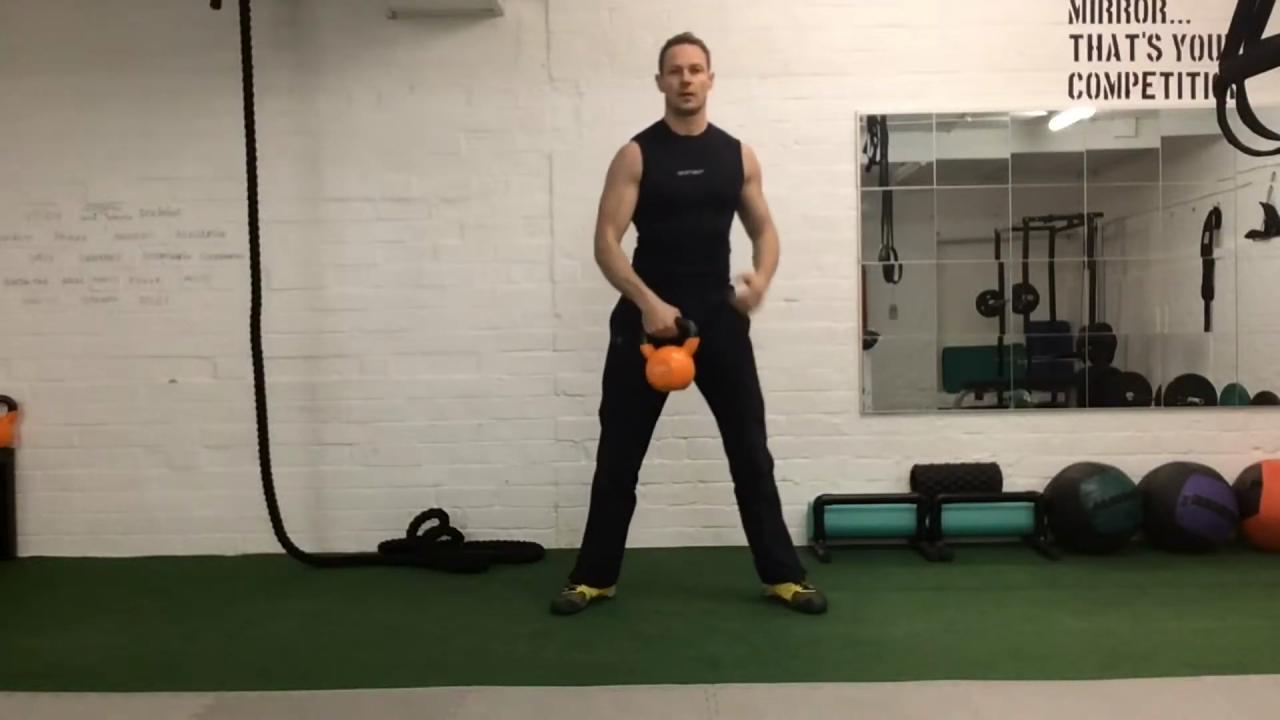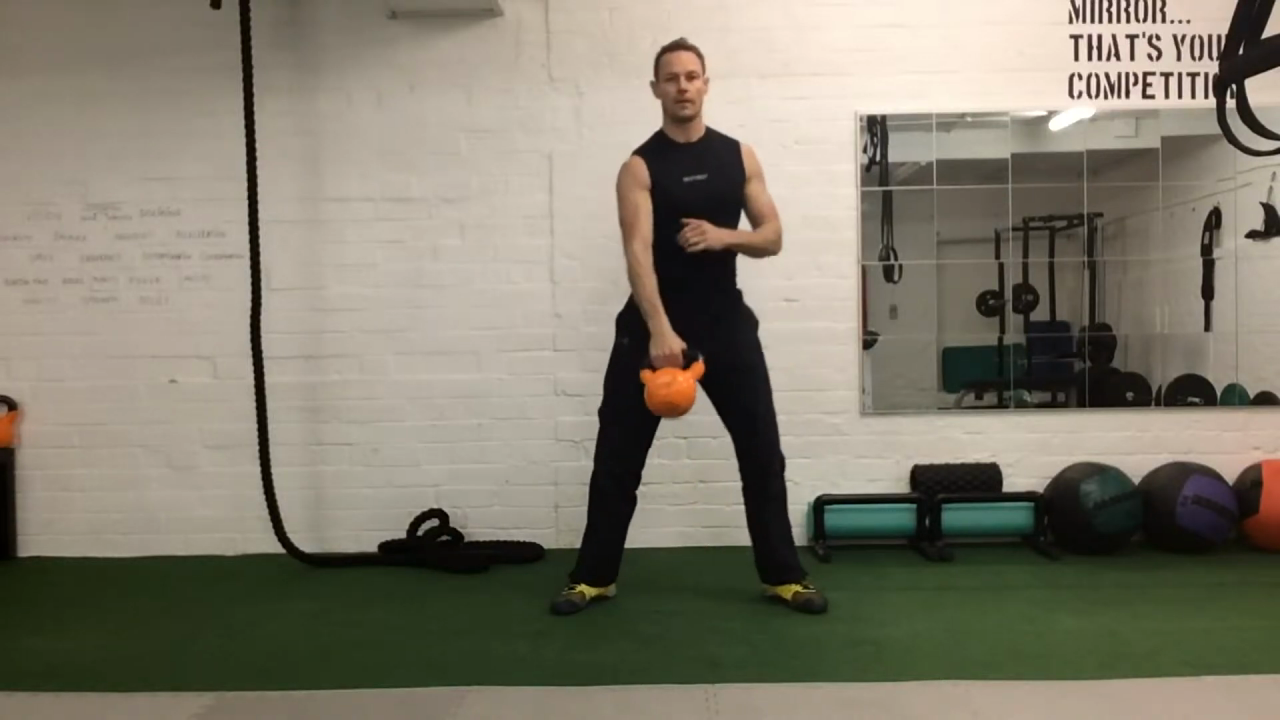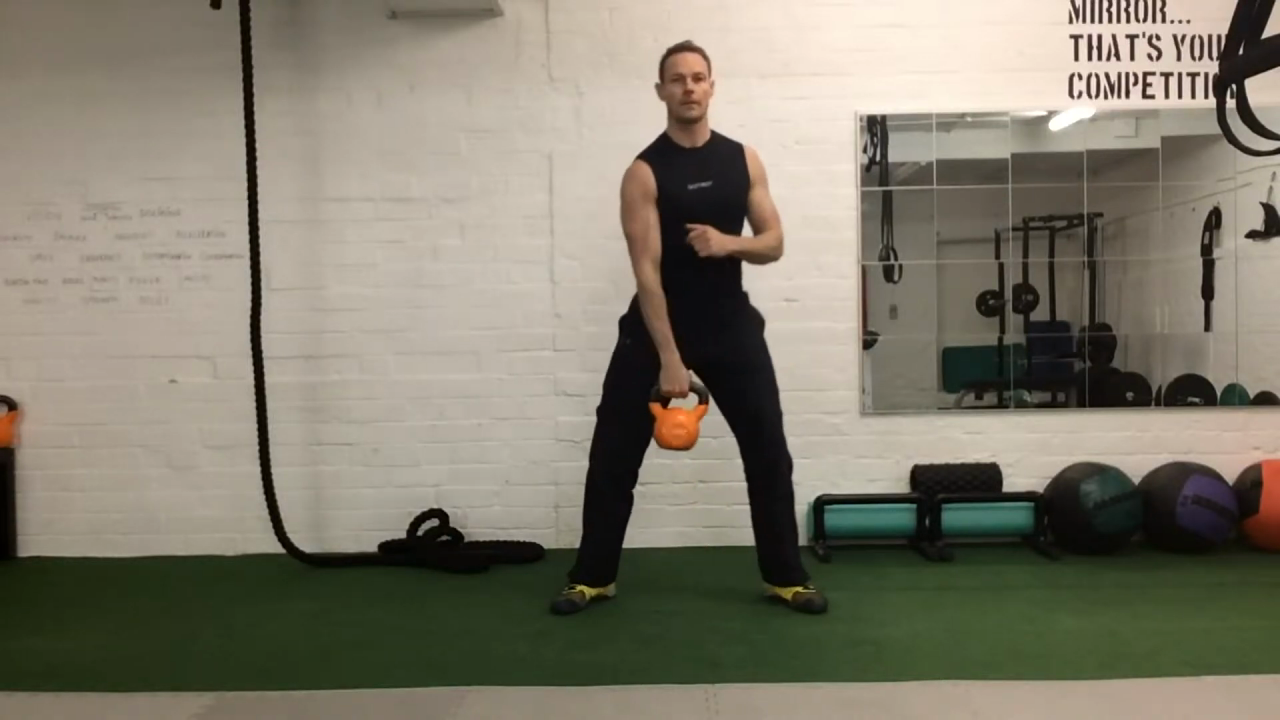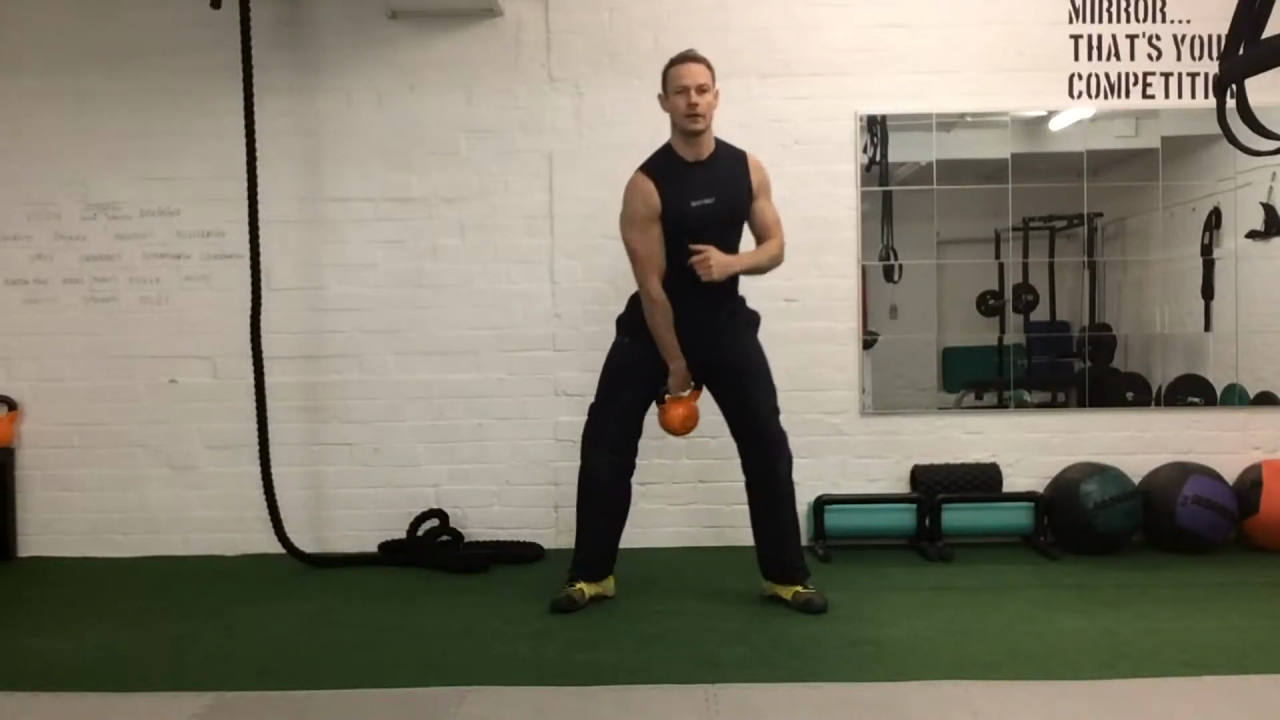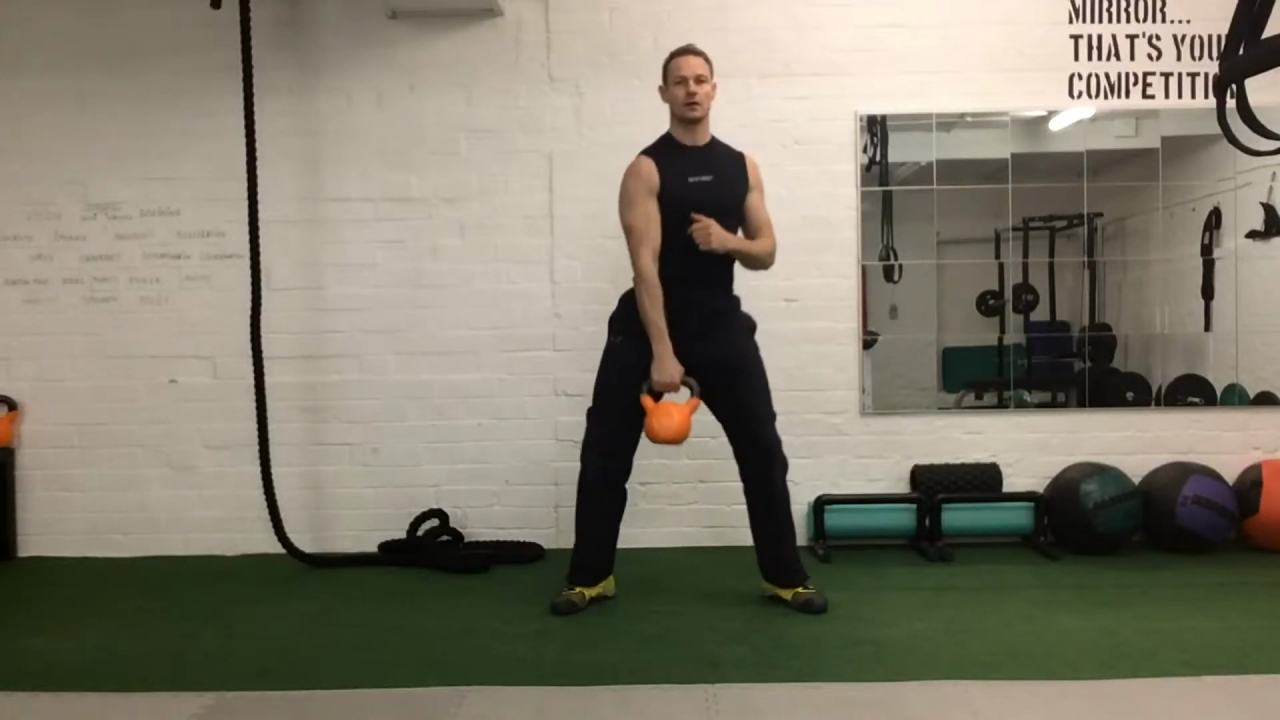
dt=0.3s
person 1, frame 1
left shoulder: (738, 155)
right shoulder: (636, 155)
left elbow: (763, 228)
right elbow: (606, 242)
left wrist: (762, 277)
right wrist: (647, 303)
left hip: (719, 316)
right hip: (647, 313)
left knee: (751, 452)
right knee: (618, 455)
left ankle: (782, 575)
right ankle: (594, 577)
person 1, frame 2
left shoulder: (739, 156)
right shoulder: (639, 166)
left elbow: (773, 236)
right elbow: (638, 253)
left wrist: (723, 236)
right wrist: (659, 332)
left hip: (724, 318)
right hip: (653, 318)
left knee: (762, 450)
right knee: (617, 455)
left ankle: (782, 575)
right ankle: (594, 576)
person 1, frame 3
left shoulder: (743, 159)
right shoulder: (644, 172)
left elbow: (774, 243)
right elbow: (646, 270)
left wrist: (730, 242)
right wrist: (669, 360)
left hip: (730, 320)
right hip: (658, 322)
left knee: (769, 452)
right knee: (612, 454)
left ankle: (785, 576)
right ankle: (593, 577)
person 1, frame 4
left shoulder: (747, 170)
right shoulder: (646, 185)
left elbow: (775, 245)
right elbow: (652, 286)
left wrist: (733, 263)
right wrist: (675, 366)
left hip: (726, 322)
right hip: (652, 328)
left knee: (768, 447)
right knee: (604, 448)
left ankle: (785, 575)
right ankle: (592, 574)
person 1, frame 5
left shoulder: (742, 166)
right shoulder: (645, 169)
left elbow: (767, 251)
right elbow: (645, 265)
left wrist: (729, 241)
right wrist: (661, 354)
left hip: (722, 325)
right hip: (645, 327)
left knee: (764, 452)
right knee: (603, 454)
left ankle: (785, 577)
right ankle: (590, 577)
